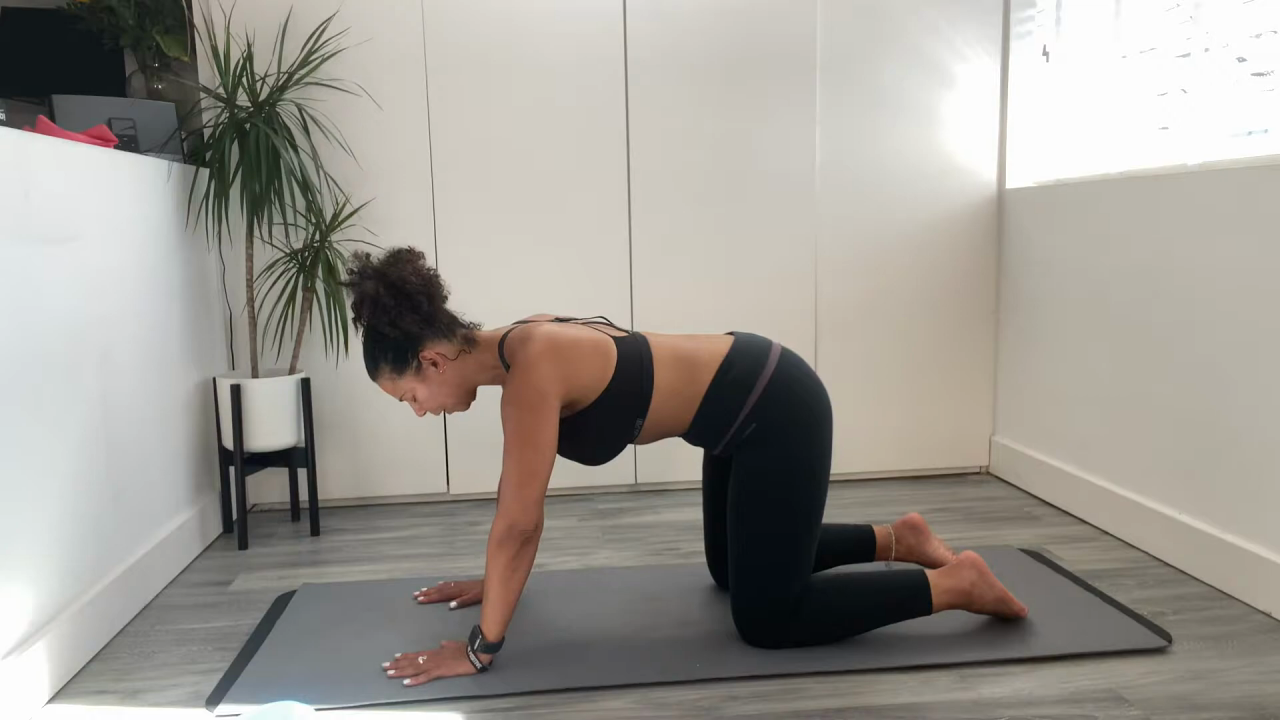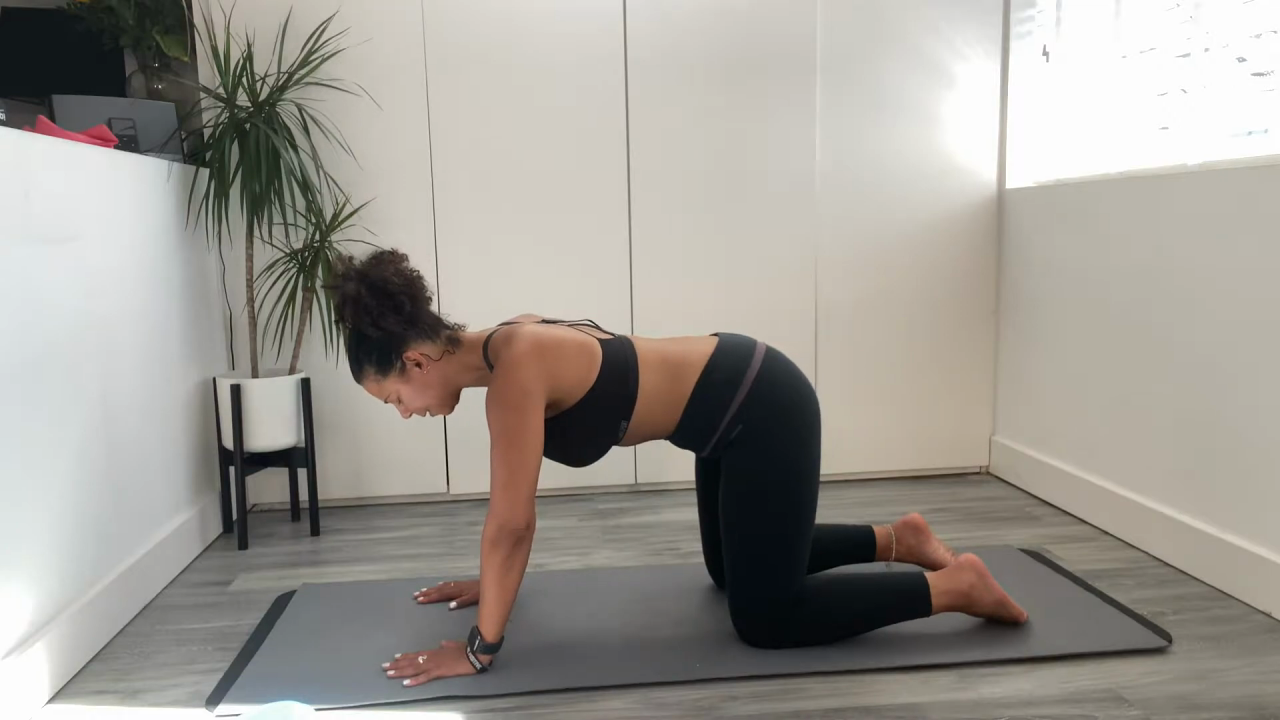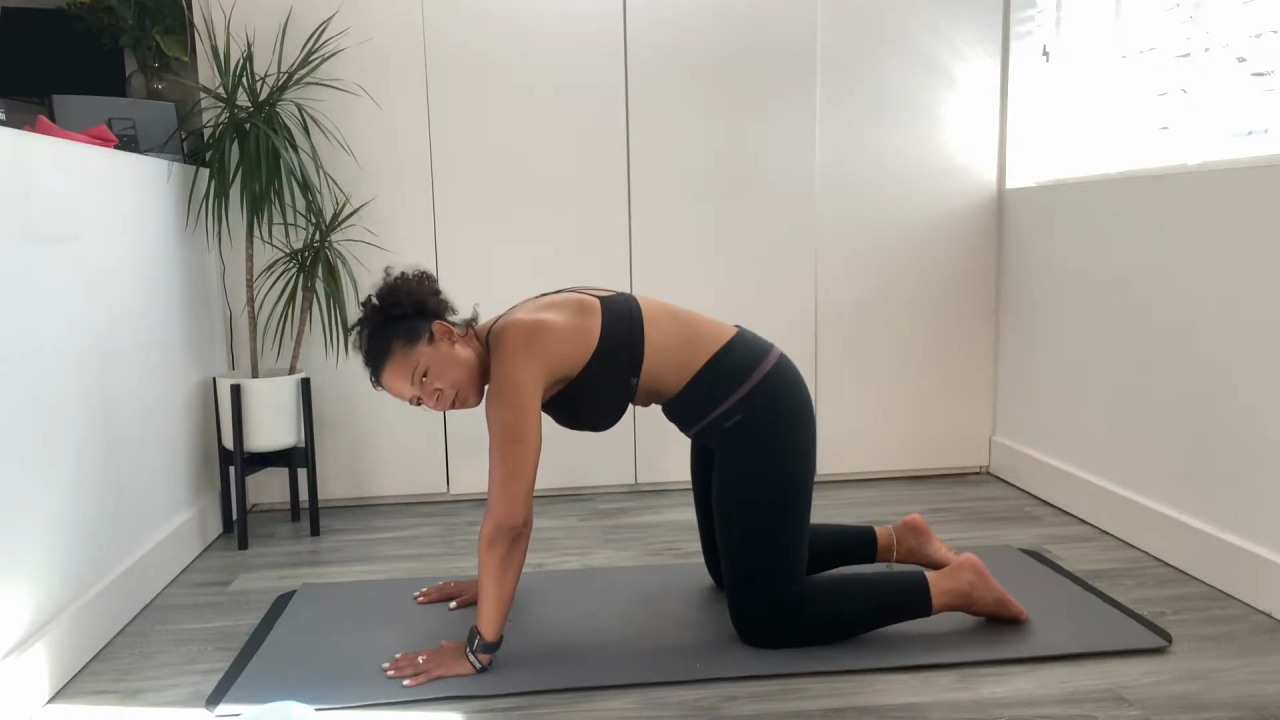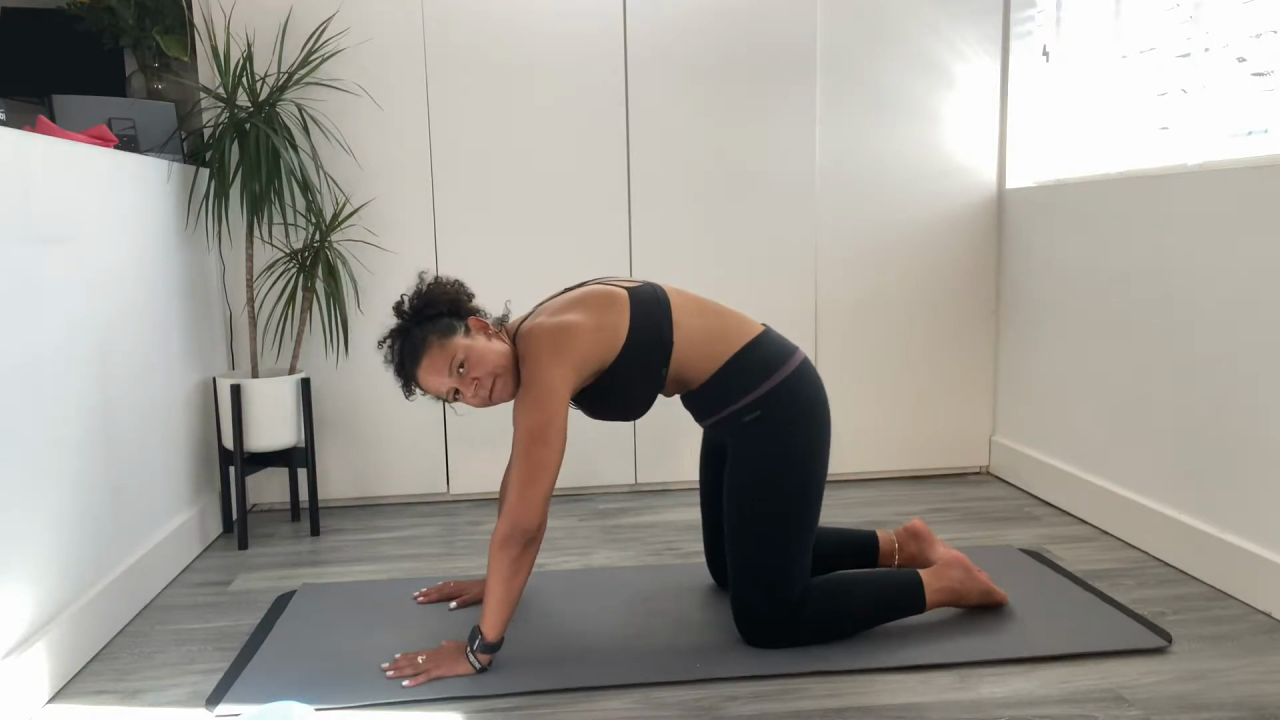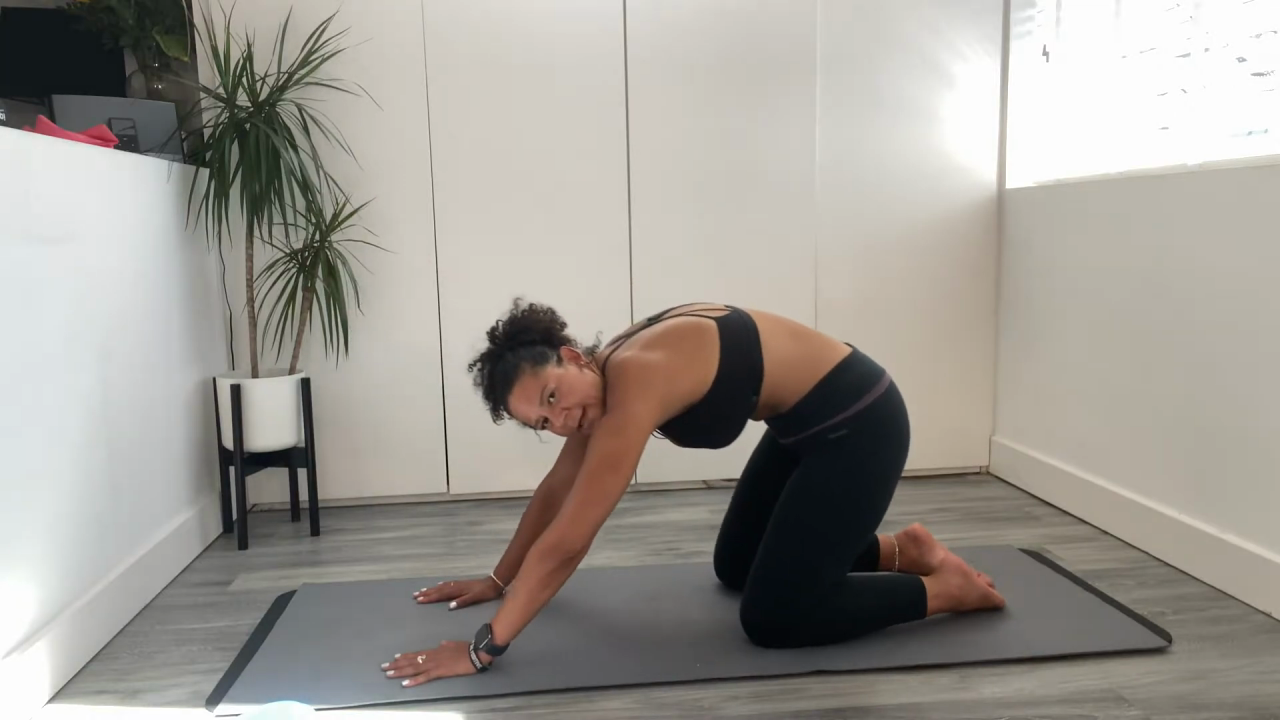
dt=0.7s
person 1, frame 1
left shoulder: (531, 369)
right shoulder: (520, 345)
left elbow: (520, 521)
right elbow: (514, 493)
left wrist: (479, 648)
right wrist: (492, 581)
left hip: (779, 411)
right hip: (745, 401)
left knee: (767, 618)
right knee: (730, 569)
left ankle: (954, 582)
right ankle: (895, 539)
person 1, frame 2
left shoulder: (514, 369)
right shoulder: (508, 346)
left elbow: (511, 522)
right elbow: (510, 504)
left wrist: (479, 648)
right wrist: (492, 582)
left hip: (765, 411)
right hip: (734, 400)
left knee: (766, 617)
right knee: (733, 569)
left ankle: (955, 584)
right ankle: (896, 537)
person 1, frame 3
left shoulder: (515, 351)
right shoulder: (515, 346)
left elbow: (509, 516)
right elbow: (510, 507)
left wrist: (480, 647)
right wrist: (490, 581)
left hip: (759, 407)
right hip: (729, 406)
left knee: (766, 617)
right knee: (731, 567)
left ankle: (953, 584)
right ankle: (896, 539)
person 1, frame 4
left shoulder: (546, 350)
right shoulder: (534, 343)
left elbow: (523, 521)
right elbow: (517, 480)
left wrist: (479, 648)
right wrist: (492, 581)
left hip: (776, 404)
right hip: (738, 408)
left knee: (767, 618)
right knee: (730, 568)
left ankle: (942, 581)
right ankle: (899, 545)
person 1, frame 5
left shoulder: (636, 384)
right shoulder: (603, 375)
left elbow: (566, 543)
right elbow: (556, 491)
left wrist: (483, 648)
right wrist: (498, 580)
left hip: (859, 424)
right hip: (806, 423)
left knee: (773, 618)
right knee: (736, 568)
left ankle: (946, 588)
right ankle: (901, 549)
